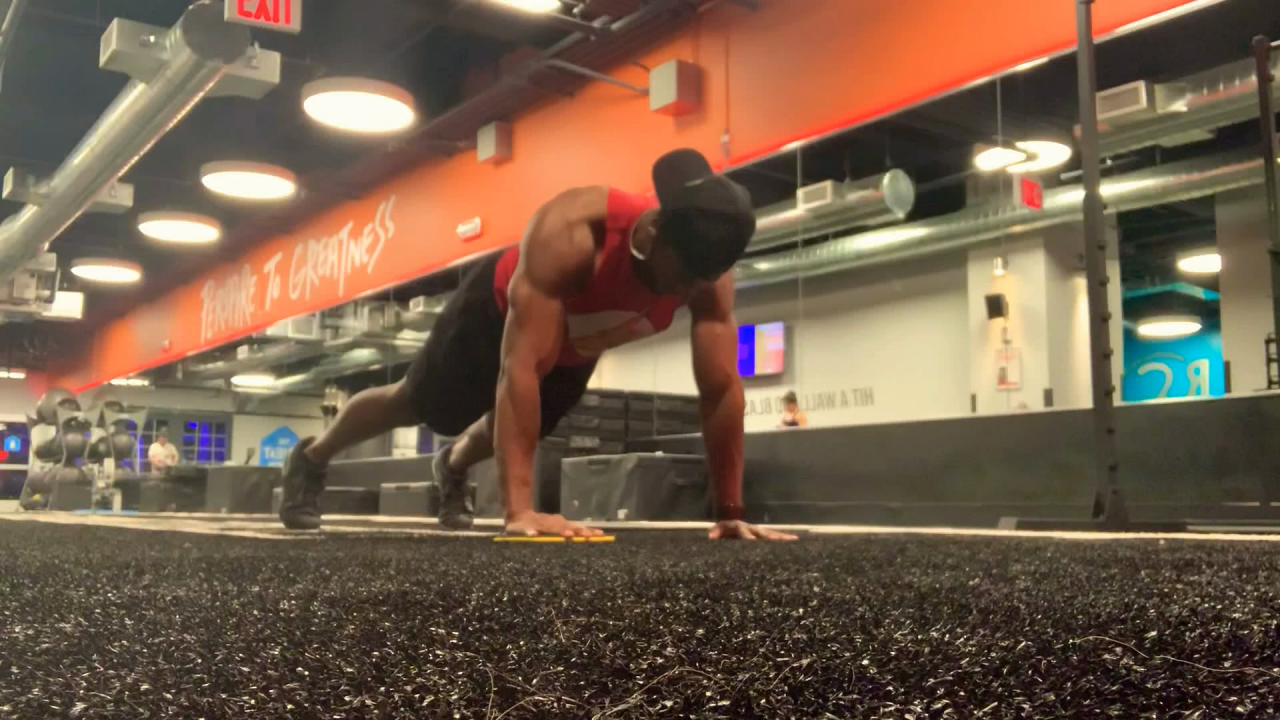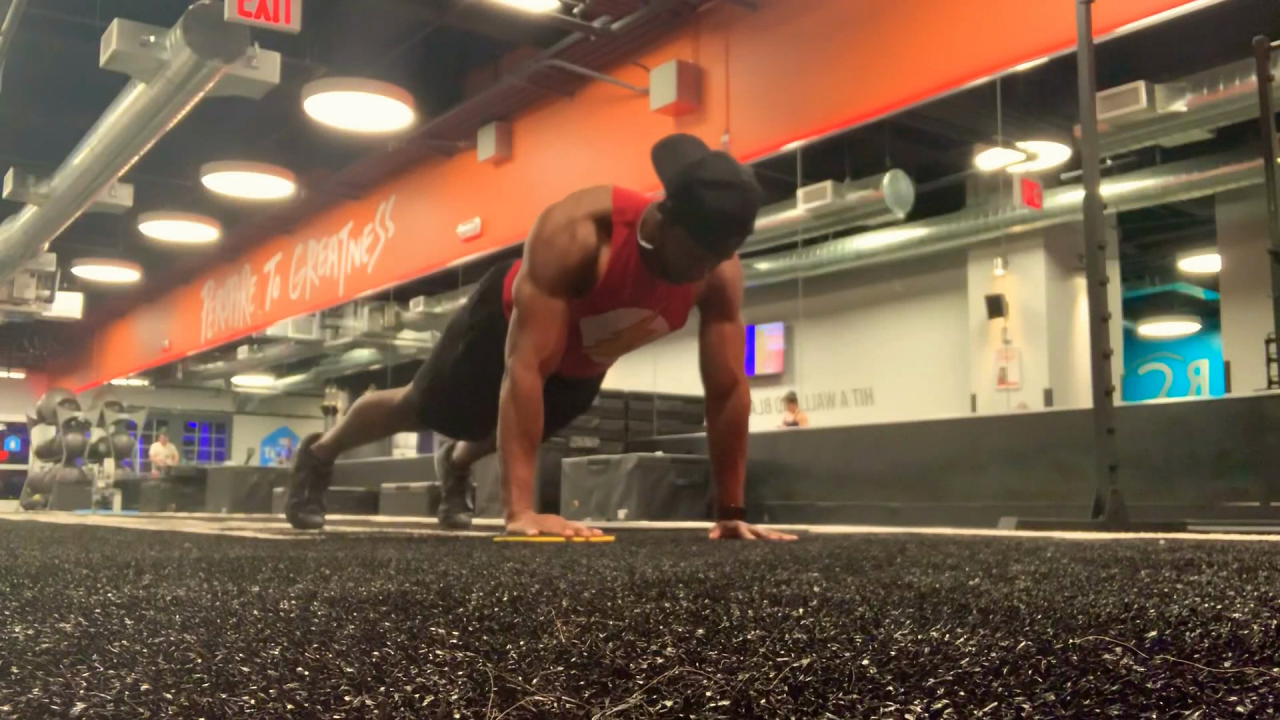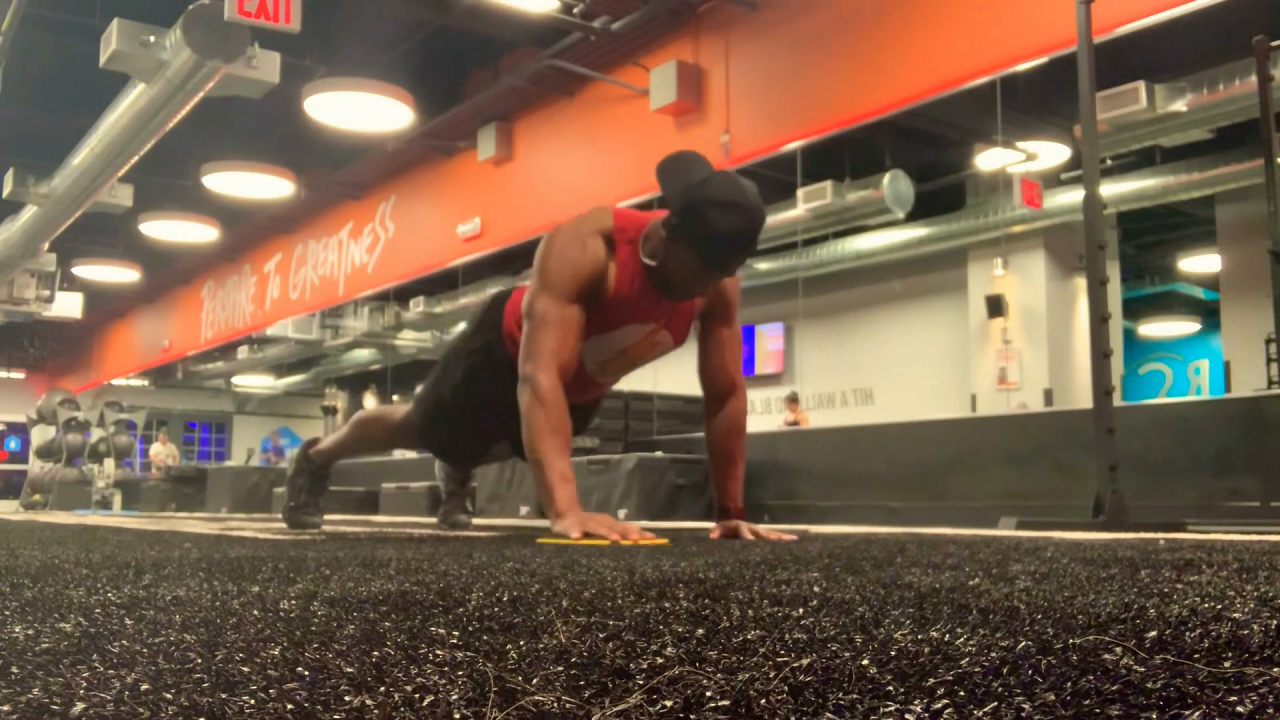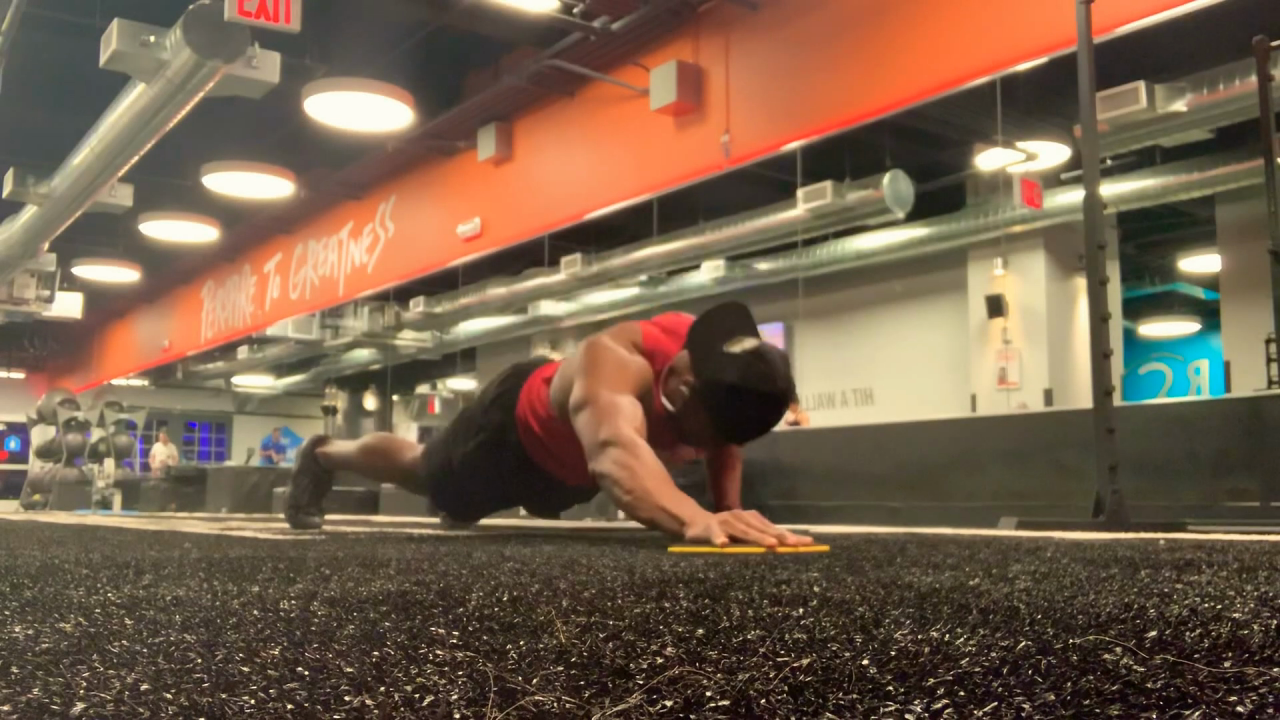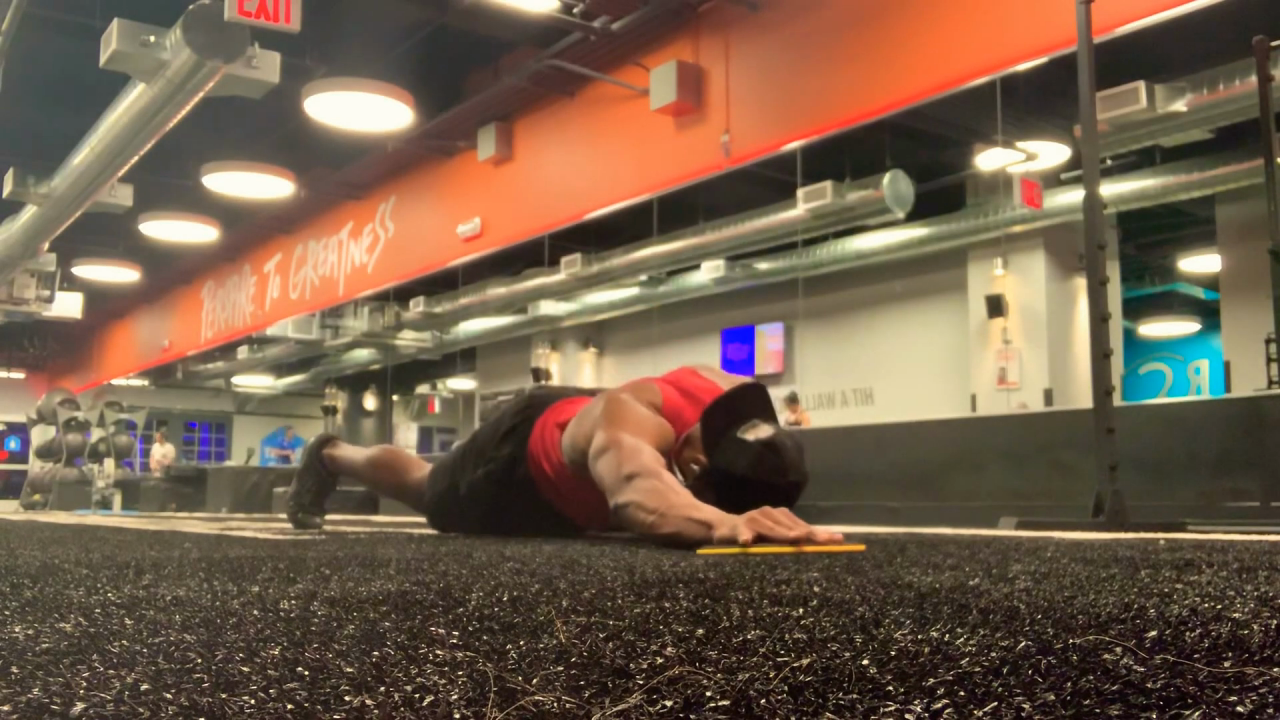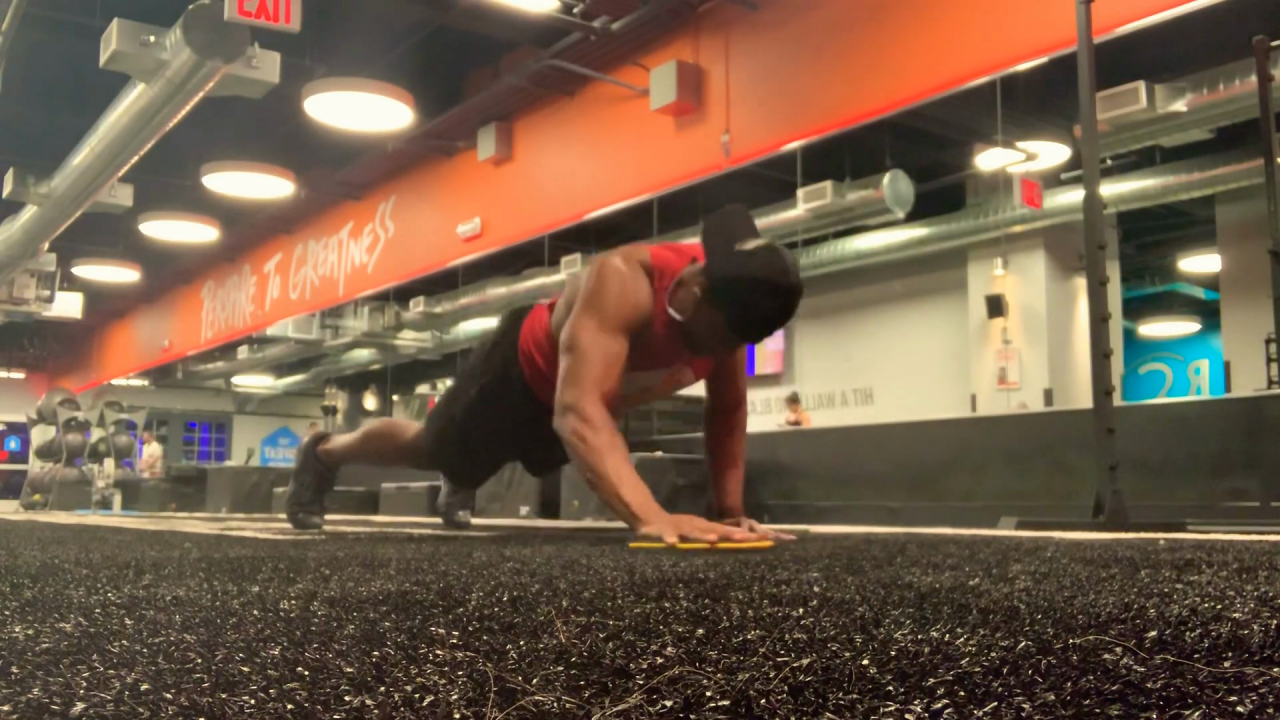
dt=0.7s
person 1, frame 1
left shoulder: (704, 275)
right shoulder: (568, 231)
left elbow: (722, 386)
right elbow: (520, 367)
left wrist: (731, 511)
right wrist: (519, 508)
left hip: (577, 348)
right hip: (494, 314)
left knee: (528, 424)
right knee: (412, 404)
left ankle: (454, 468)
right ankle: (311, 459)
person 1, frame 2
left shoulder: (720, 273)
right shoulder: (575, 231)
left elbow: (728, 387)
right elbow: (524, 367)
left wrist: (731, 511)
right wrist: (519, 510)
left hip: (584, 364)
right hip: (505, 324)
left knee: (521, 430)
right knee: (419, 410)
left ankle: (455, 467)
right ankle: (318, 455)
person 1, frame 3
left shoulder: (717, 284)
right shoulder: (583, 250)
left elbow: (726, 393)
right elbow: (539, 377)
left wrist: (731, 512)
right wrist: (565, 509)
left hip: (585, 386)
right hip: (506, 353)
left knee: (523, 444)
right knee: (415, 431)
left ankle: (457, 474)
right ankle: (316, 459)
person 1, frame 4
left shoulder: (716, 368)
right shoulder: (616, 364)
left elbow: (724, 446)
right elbow: (614, 453)
left wrist: (727, 509)
right wrist: (696, 518)
right hip: (517, 431)
right knee: (422, 471)
left ankle: (471, 502)
right ankle: (323, 455)
person 1, frame 5
left shoulder: (738, 404)
right shoulder: (634, 424)
right elbow: (638, 490)
left wrist: (733, 516)
right wrist: (723, 523)
left hip: (575, 419)
right hip: (526, 456)
right knee: (425, 489)
right ankle: (330, 455)
person 1, frame 6
left shoulder: (727, 300)
right shoulder: (623, 284)
left elbow: (727, 407)
right elbow: (577, 411)
left wrist: (730, 513)
right wrist: (649, 516)
left hip: (587, 392)
right hip: (523, 373)
right knee: (426, 447)
left ankle: (457, 485)
right ankle: (324, 453)
